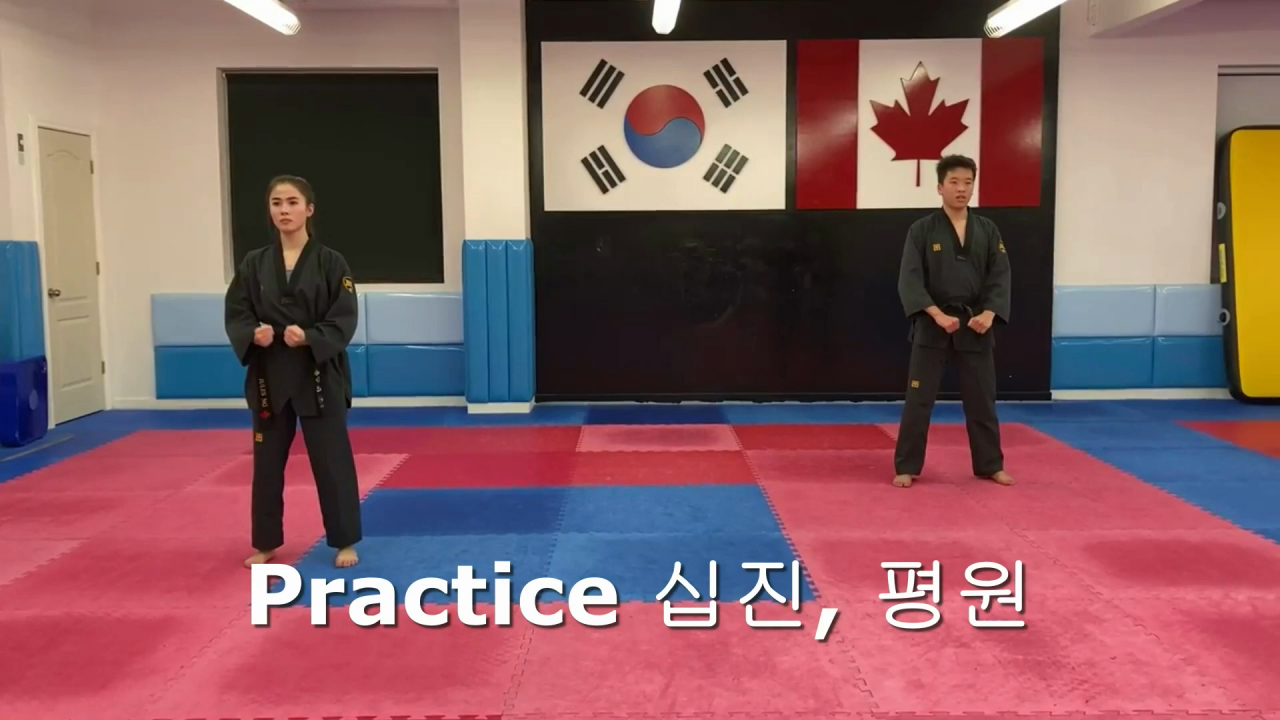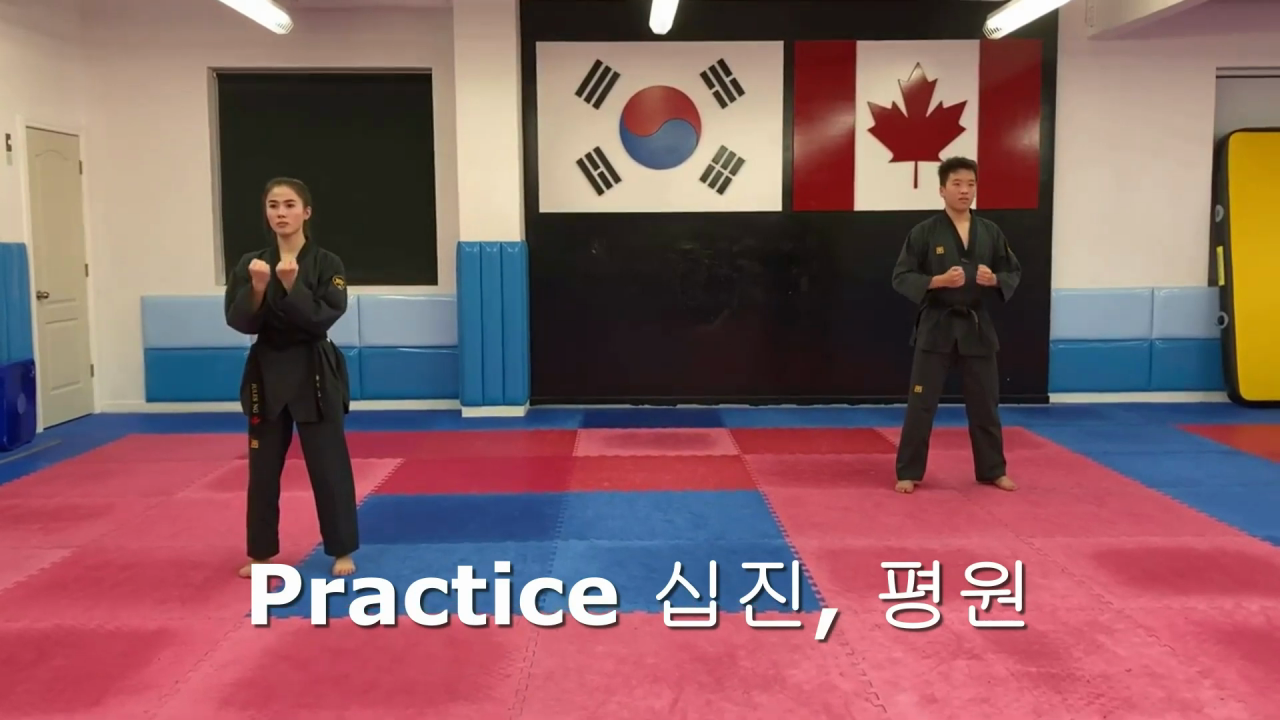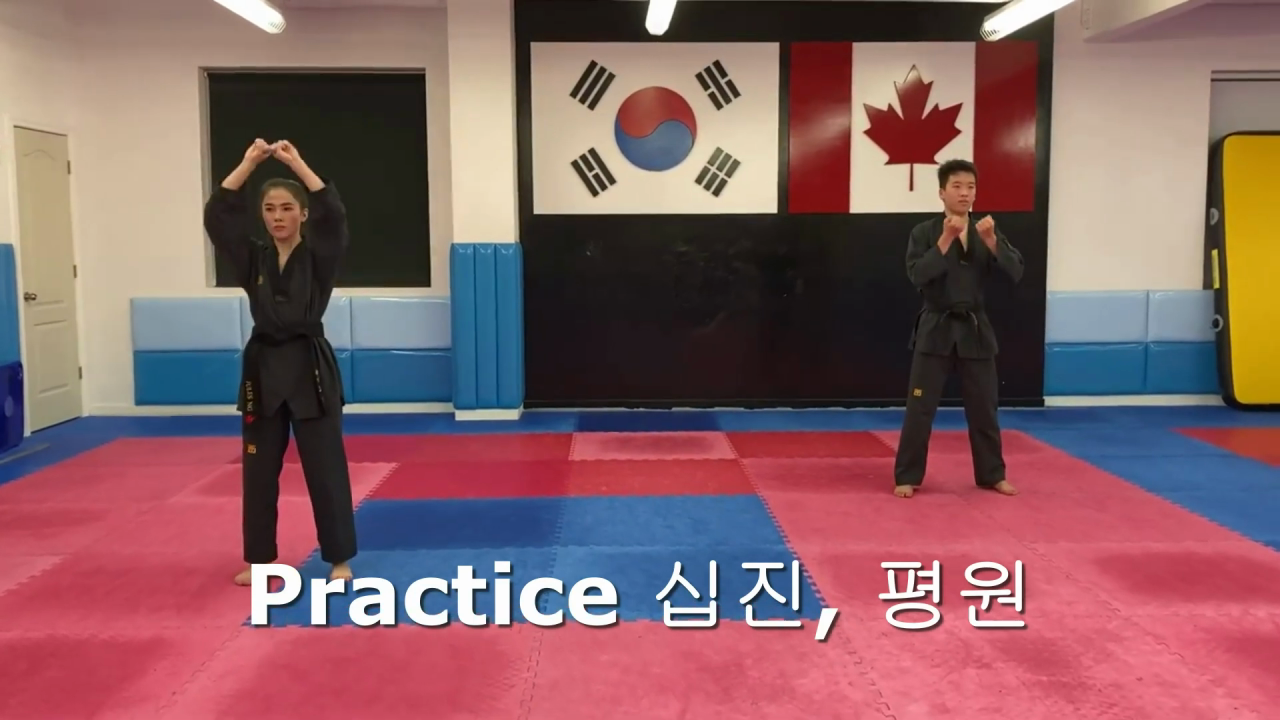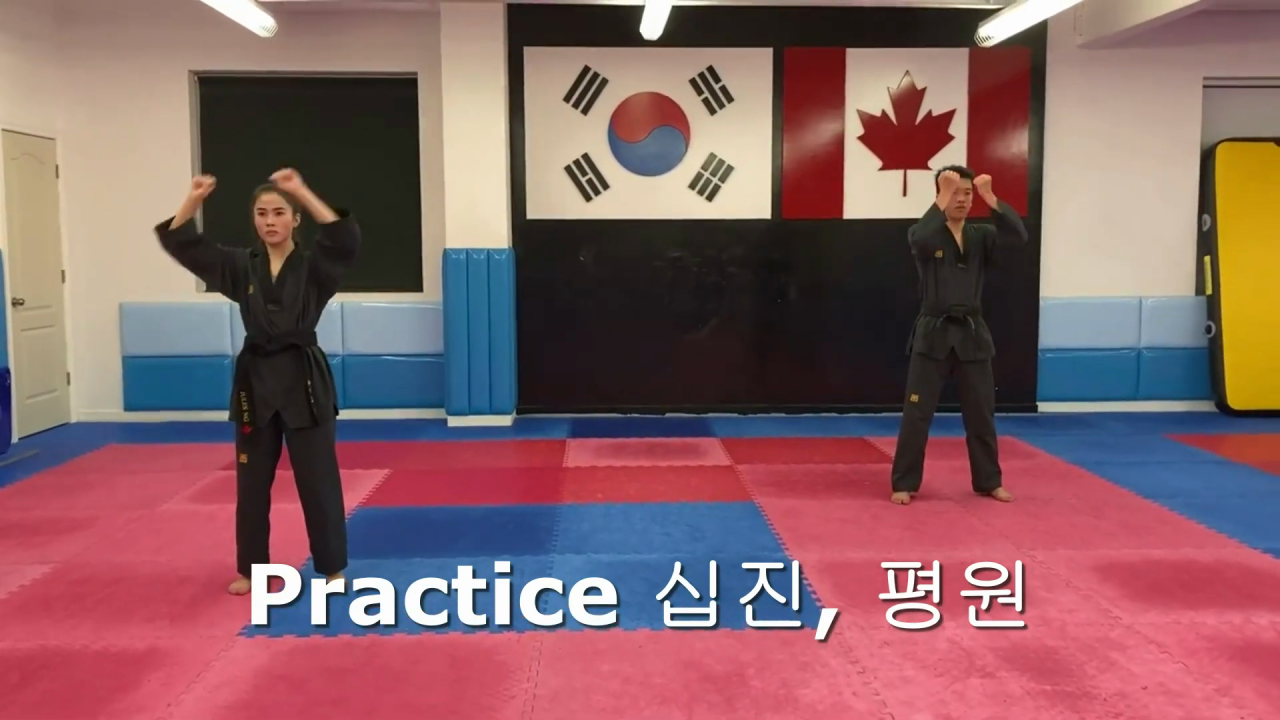
dt=0.5s
person 1, frame 1
left shoulder: (330, 262)
right shoulder: (254, 263)
left elbow: (345, 319)
right elbow: (234, 316)
left wrist: (310, 338)
right wrist: (252, 336)
left hip: (319, 371)
right hip: (269, 372)
left knee: (331, 458)
right knee: (267, 461)
left ankle: (345, 541)
right ankle: (265, 543)
person 1, frame 2
left shoulder: (326, 263)
right shoulder: (251, 263)
left elbow: (327, 314)
right elbow: (237, 320)
left wrist: (293, 285)
right wrist: (256, 289)
left hip: (314, 370)
right hip: (267, 371)
left knee: (329, 465)
right knee: (263, 467)
left ankle: (341, 550)
right ankle: (261, 552)
person 1, frame 3
left shoulder: (318, 257)
right shoulder: (252, 258)
left elbow: (332, 215)
right elbow: (220, 214)
left wrist: (298, 165)
right wrist: (248, 164)
left hip: (311, 370)
right hip: (263, 370)
left knee: (325, 469)
right knee: (259, 471)
left ankle: (339, 558)
right ankle: (258, 558)
person 1, frame 4
left shoulder: (315, 266)
right shoulder: (240, 266)
left elbow: (345, 239)
right elbow: (182, 243)
left wrist: (303, 193)
right wrist: (194, 199)
left hip: (304, 376)
right hip: (256, 377)
left knee: (318, 477)
right knee: (253, 479)
left ankle: (333, 569)
right ankle: (251, 568)
person 2, frame 1
left shoulder: (987, 230)
right shoulder: (923, 230)
left elbow: (1001, 276)
right elbow: (909, 278)
left wrist: (991, 312)
right wrist: (935, 313)
left hip: (976, 324)
right hip: (932, 324)
left knee: (982, 399)
right knee: (919, 399)
left ankle: (990, 465)
right ankle: (907, 467)
person 2, frame 2
left shoulder: (990, 232)
right shoulder: (924, 232)
left elbow: (1014, 272)
right elbow: (901, 277)
left wrist: (996, 279)
right wrist: (938, 281)
left hip: (978, 326)
right hip: (937, 325)
left knee: (985, 403)
right knee: (921, 403)
left ankle: (992, 470)
right ankle: (908, 473)
person 2, frame 3
left shoulder: (987, 233)
right shoulder: (924, 232)
left elbow: (1016, 270)
right elbow: (917, 274)
left wrist: (991, 242)
right wrist: (946, 241)
left hip: (975, 328)
right hip: (936, 328)
left knee: (984, 407)
right knee: (920, 407)
left ankle: (992, 475)
right ankle: (907, 477)
person 2, frame 4
left shoulder: (982, 236)
right shoulder: (922, 232)
left elbow: (1019, 235)
right elbow: (924, 238)
left wrist: (990, 199)
right wrist: (943, 197)
left hip: (972, 333)
right hip: (933, 333)
left knee: (981, 413)
right knee: (917, 412)
left ankle: (989, 481)
right ankle: (904, 483)
